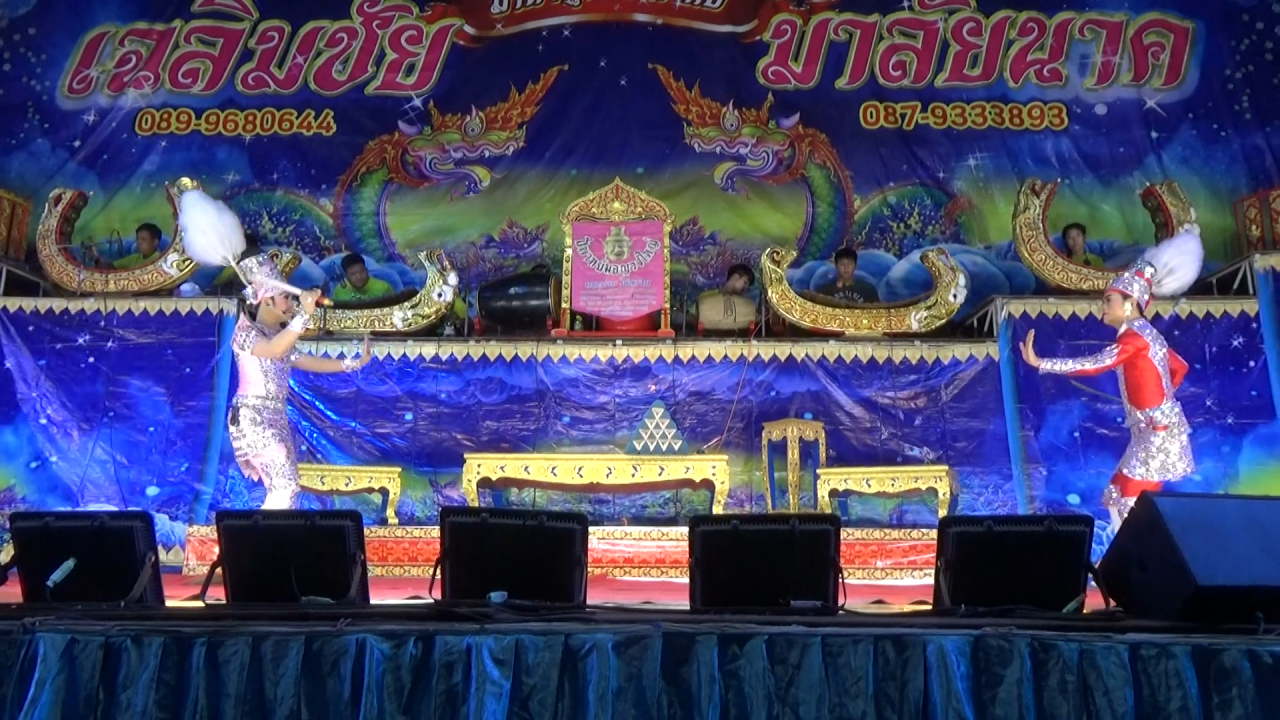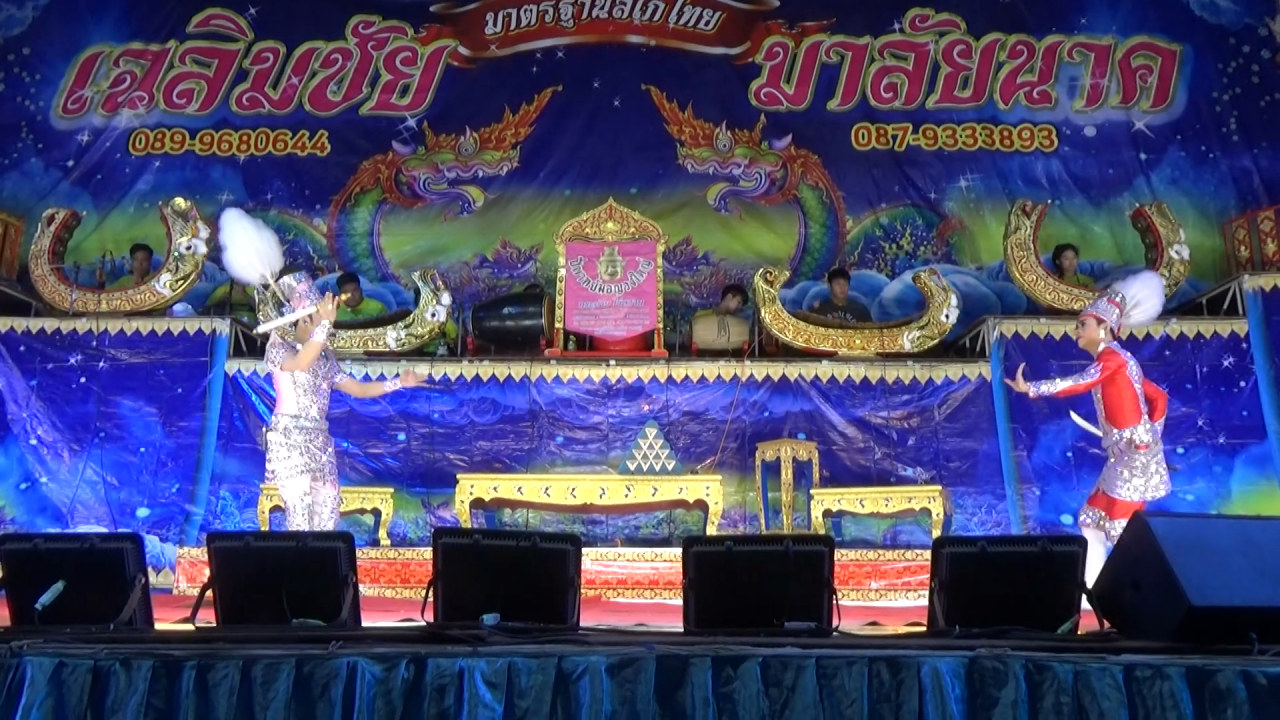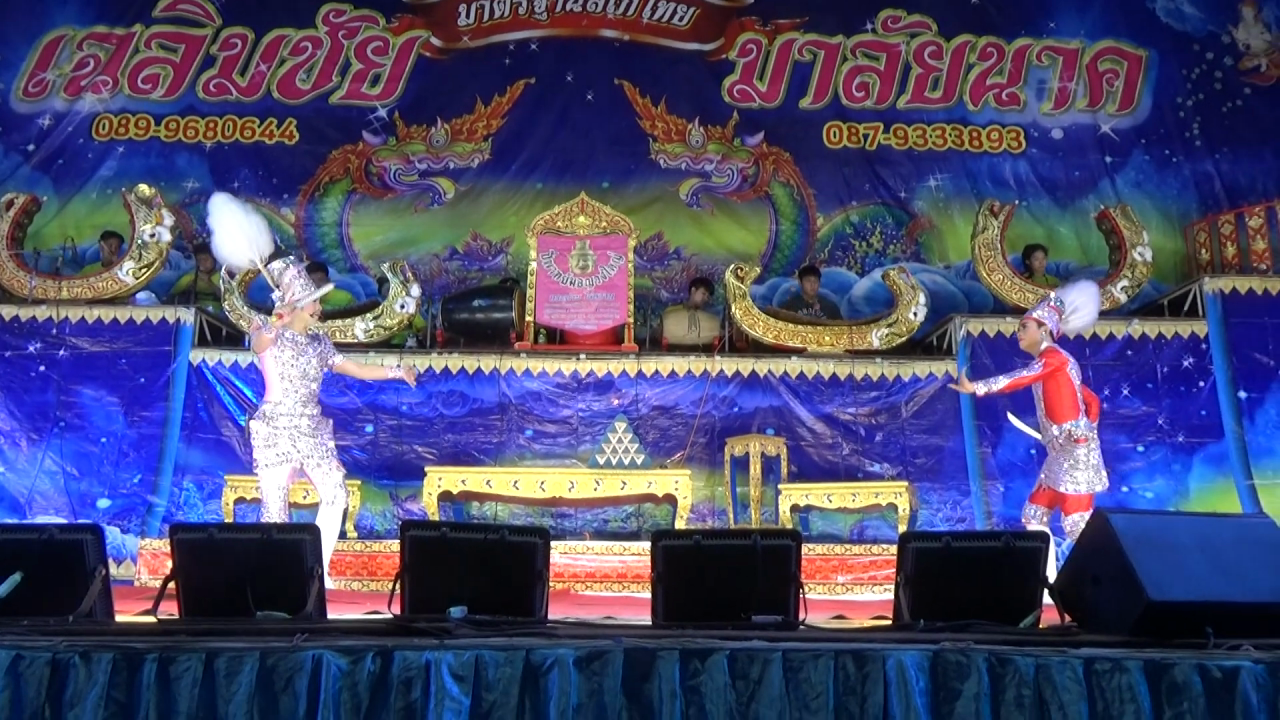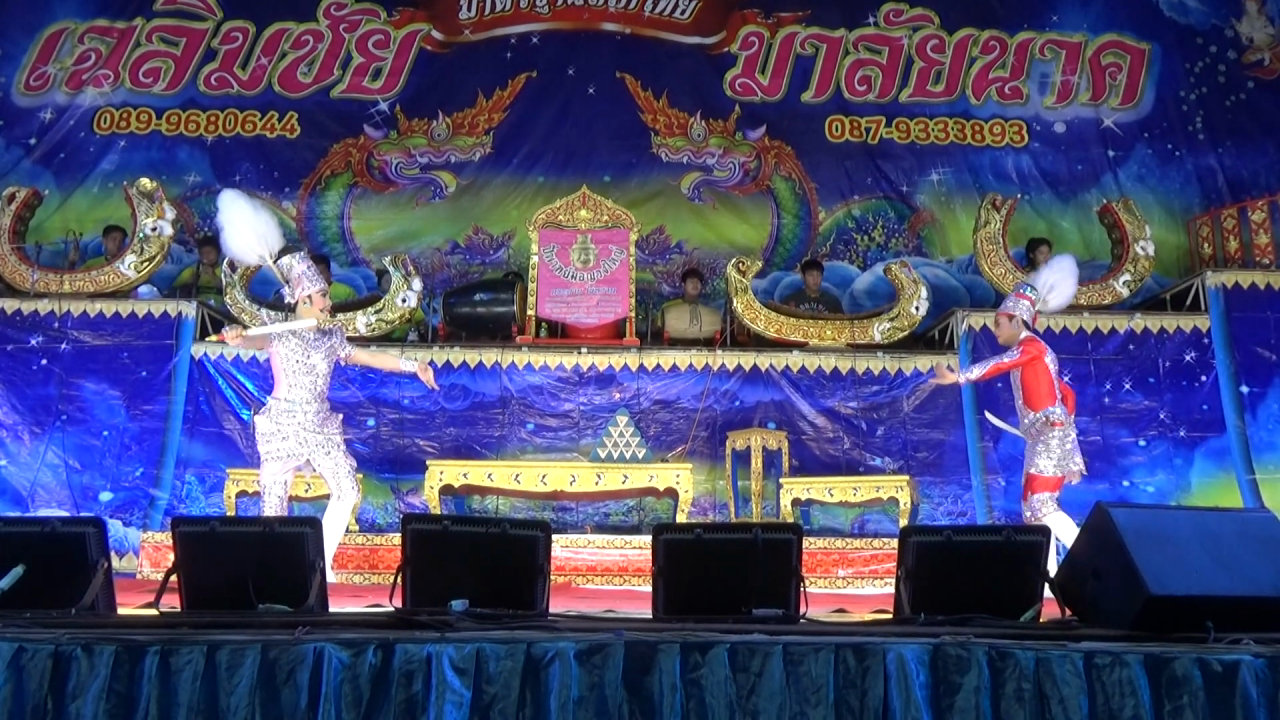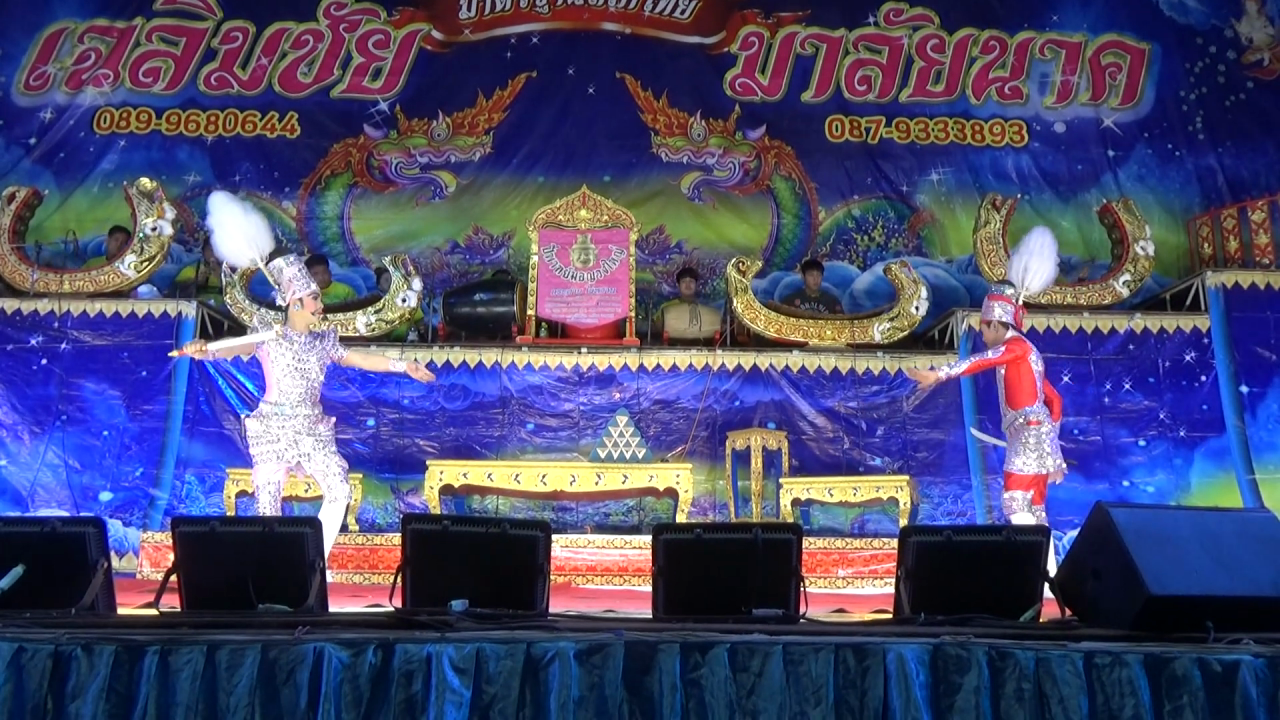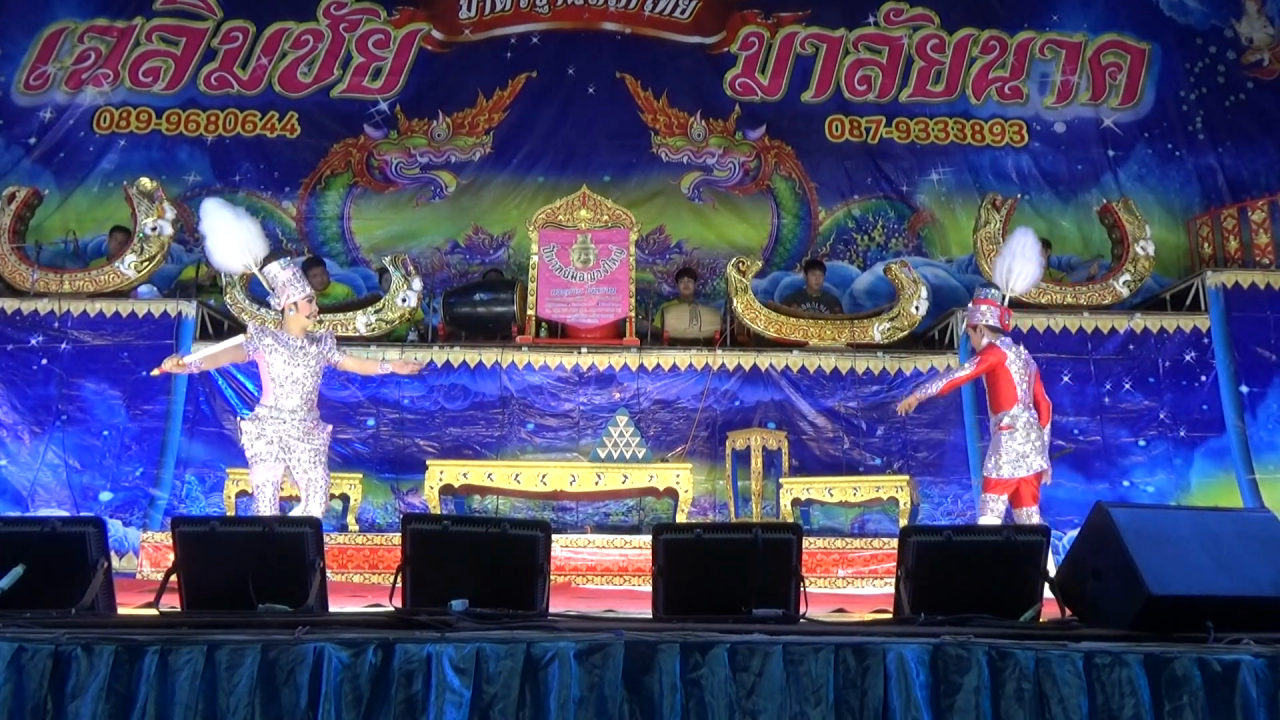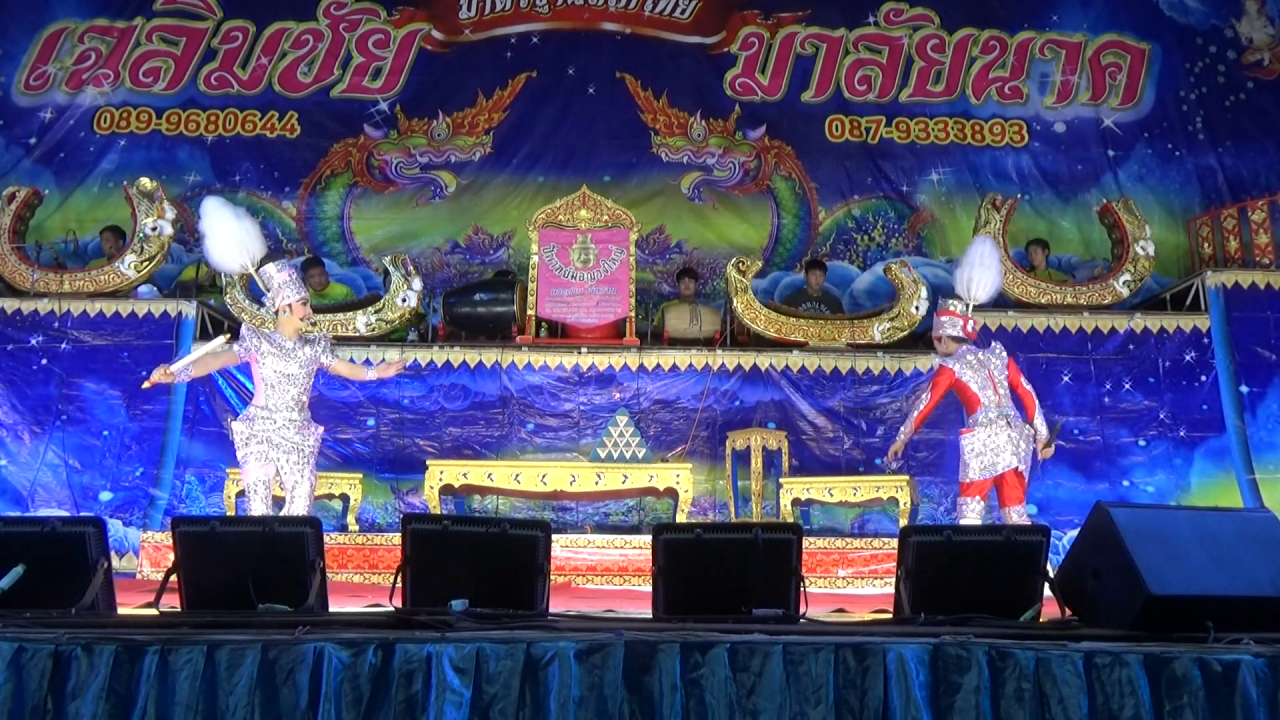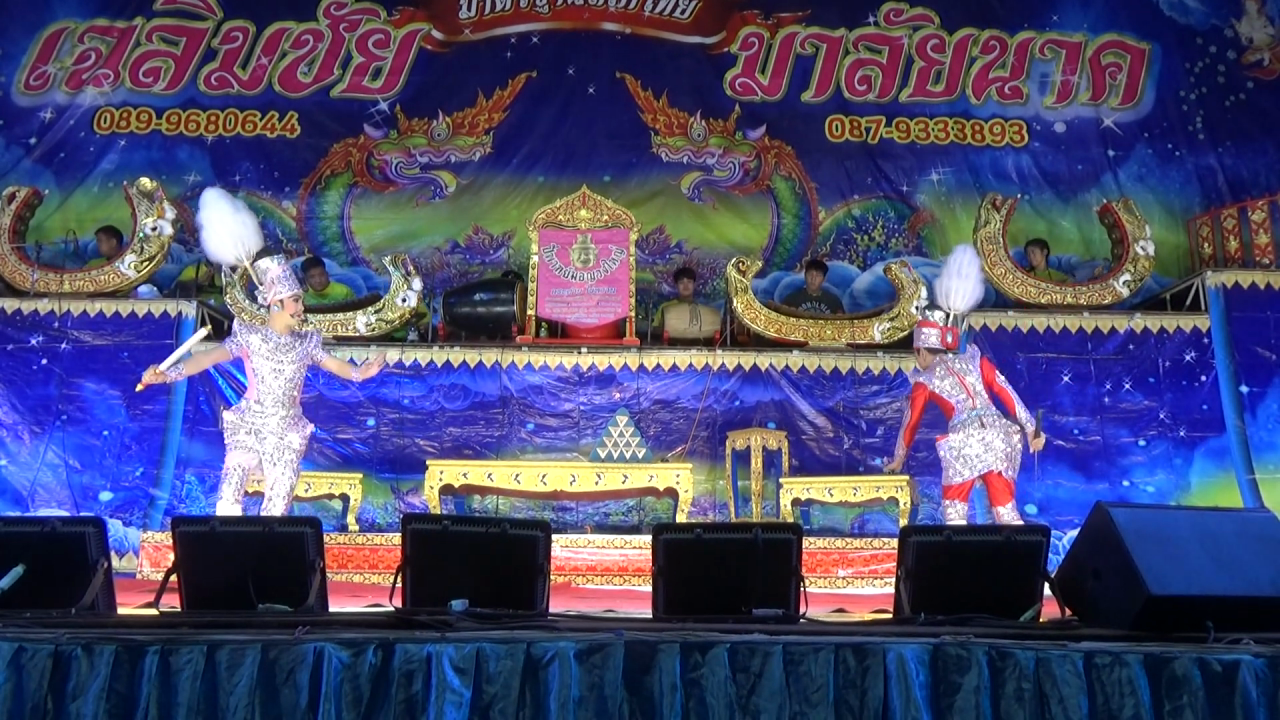
dt=0.4s
person 1, frame 1
left shoulder: (1136, 338)
right shoulder: (1145, 334)
left elbow: (1094, 365)
right elbow: (1181, 367)
left wrist: (1040, 363)
left hip: (1157, 434)
right hip: (1149, 433)
left knee: (1132, 508)
right knee: (1115, 497)
person 1, frame 2
left shoulder: (1113, 356)
right shoulder: (1114, 363)
left elbow: (1080, 383)
right elbow: (1159, 397)
left wrist: (1030, 388)
right wrist: (1152, 435)
left hip: (1135, 456)
right hip: (1122, 457)
left knee: (1120, 528)
right knee: (1090, 519)
right ankle: (1091, 588)
person 1, frame 3
left shoulder: (1054, 357)
right shoulder: (1051, 365)
left elbow: (1021, 377)
right elbow: (1092, 401)
left wrist: (977, 388)
right wrist: (1087, 434)
left hip: (1075, 453)
right hip: (1061, 454)
left knee: (1076, 524)
right knee: (1034, 514)
right ankle: (1050, 581)
person 1, frame 4
left shoulder: (1033, 346)
right shoulder: (1028, 354)
left elbow: (999, 364)
right elbow: (1068, 394)
left wrist: (958, 377)
right wrist: (1064, 429)
left hip: (1051, 439)
right hip: (1042, 441)
left knee: (1042, 506)
right knee: (1034, 510)
right ankle: (1051, 574)
person 1, frame 5
left shoulder: (1015, 346)
right shoulder: (1018, 355)
left elbow: (980, 359)
right elbow: (1053, 397)
left wrist: (939, 374)
right wrist: (1051, 434)
left hip: (1030, 435)
right hip: (1033, 436)
left knee: (1014, 503)
right knee: (1033, 508)
right ankle: (1047, 571)
person 1, frame 6
left shoulder: (994, 350)
right shoulder: (1022, 355)
left elbow: (957, 377)
right elbow: (1044, 404)
left wrist: (916, 396)
right wrist: (1041, 444)
left hip: (1010, 438)
right hip: (1031, 442)
left knee: (991, 508)
right knee: (1028, 513)
person 1, frame 7
left shoulder: (950, 367)
right shoulder: (999, 355)
left elbow: (924, 407)
right elbow: (1028, 394)
left wrist: (900, 440)
right wrist: (1042, 435)
left hip: (984, 440)
right hip: (1015, 439)
left knee: (969, 511)
right knee: (1016, 511)
person 1, frame 8
left shoulder: (924, 380)
right shoulder: (975, 359)
left elbow: (910, 422)
right elbow: (1005, 392)
left wrist: (898, 459)
right wrist: (1030, 427)
left hip: (964, 443)
right hip: (997, 439)
left knee: (954, 513)
right knee: (1006, 511)
person 2, frame 1
left shoulder: (281, 335)
right shoulder: (245, 330)
left elbow: (312, 363)
right elbow: (276, 350)
left wrist: (356, 362)
right wrist: (304, 312)
left hip: (277, 420)
right hip: (252, 419)
left knee: (283, 489)
right knee: (285, 483)
person 2, frame 2
left shoulder: (326, 358)
right shoulder: (279, 346)
left elbow: (357, 388)
right elbow: (300, 364)
left wrist: (398, 382)
right wrist: (324, 324)
left hip: (319, 440)
right hip: (289, 440)
left knee: (328, 513)
right knee: (301, 515)
person 2, frame 3
left shoulder: (319, 343)
right shoulder: (274, 337)
left elbow: (355, 369)
right elbow: (259, 345)
left wrist: (397, 372)
right wrist: (273, 328)
left hip: (313, 430)
right hip: (276, 430)
left knee: (335, 495)
right knee: (274, 506)
left ankle: (318, 569)
person 2, frame 4
left shoulder: (331, 337)
right shoulder: (279, 332)
left elbow: (371, 358)
right elbow: (257, 341)
left wrist: (413, 366)
right wrist: (239, 337)
left hip: (321, 426)
right hip: (284, 425)
left knee: (346, 489)
right knee: (274, 498)
left ankle: (322, 561)
person 2, frame 5
left shoulder: (324, 341)
right shoulder: (268, 335)
left elbow: (361, 359)
right elbow: (238, 346)
left wrist: (403, 365)
right wrist: (206, 350)
left hip: (312, 430)
right hip: (274, 430)
left knee: (340, 491)
right knee: (268, 503)
person 2, frame 6
left shoulder: (321, 344)
right shoulder: (264, 341)
left elbow: (353, 363)
right elbow: (228, 355)
left wrist: (390, 366)
right wrist: (188, 365)
left hip: (308, 436)
right hip: (269, 433)
left knee: (316, 505)
right knee: (266, 508)
person 2, frame 7
left shoulder: (314, 347)
right shoulder: (257, 342)
left elbow: (345, 368)
right elbow: (217, 360)
left wrist: (375, 372)
right wrist: (176, 374)
left hip: (298, 437)
right hip: (259, 432)
left knee: (299, 507)
right knee: (259, 509)
person 2, frame 8
left shoulder: (307, 342)
right shoulder: (250, 337)
left elbow: (334, 364)
right elbow: (210, 357)
left wrist: (359, 372)
right wrist: (168, 374)
left hip: (287, 433)
right hip: (250, 425)
left knee: (278, 503)
right knee: (231, 492)
